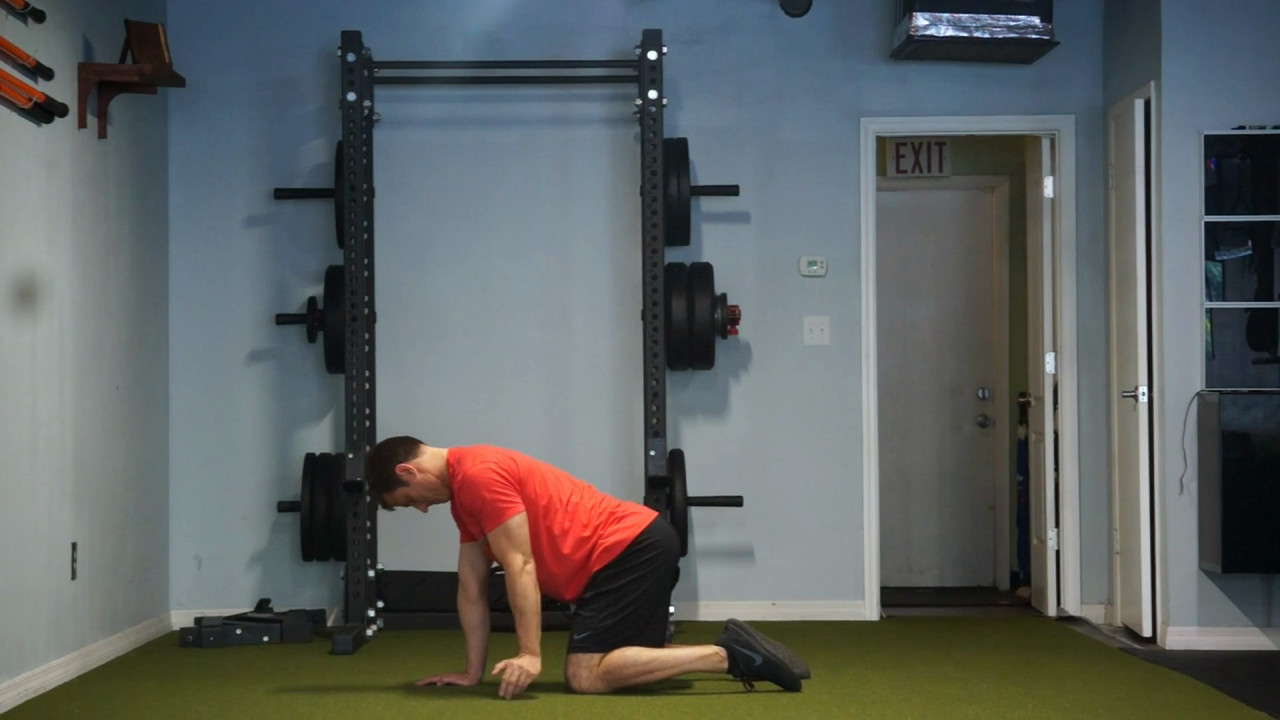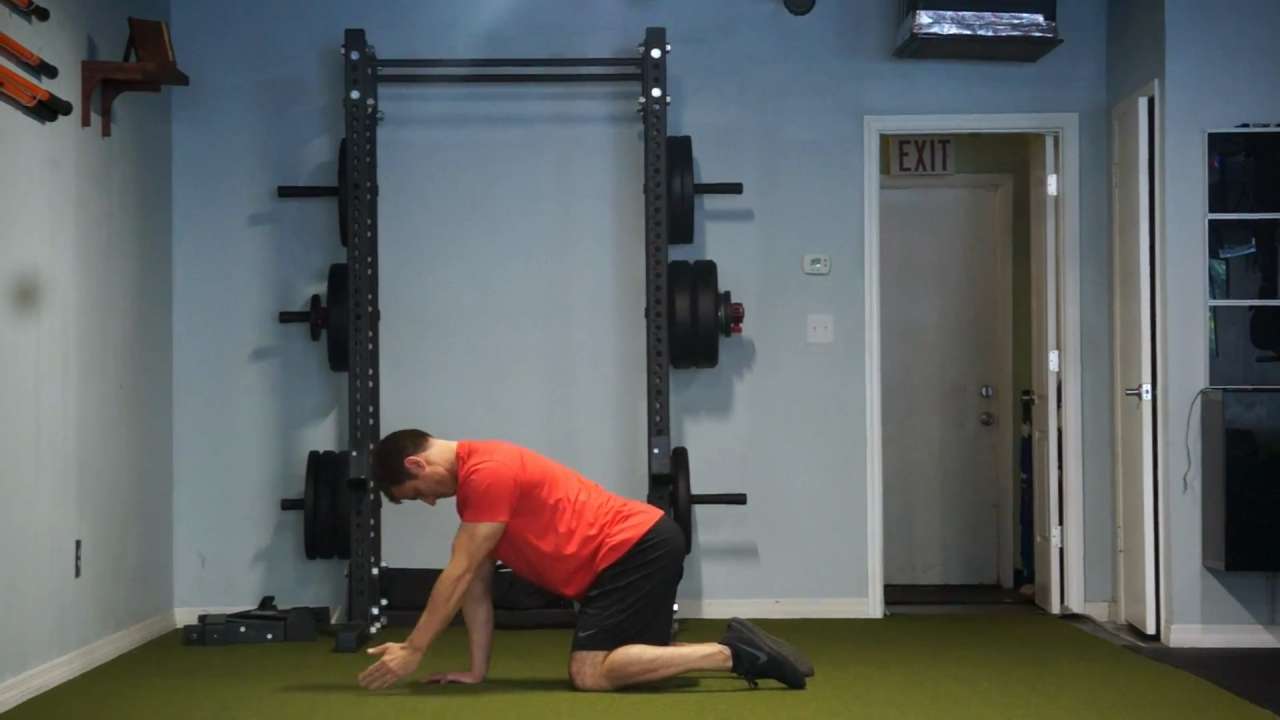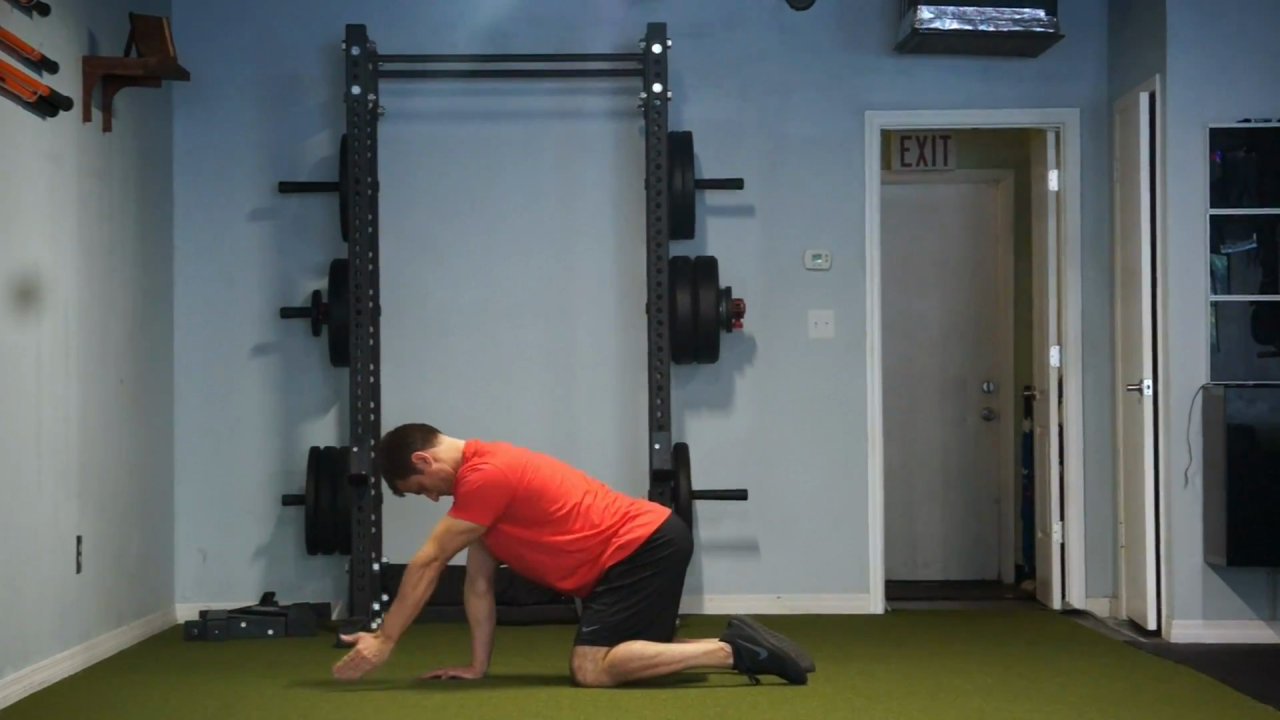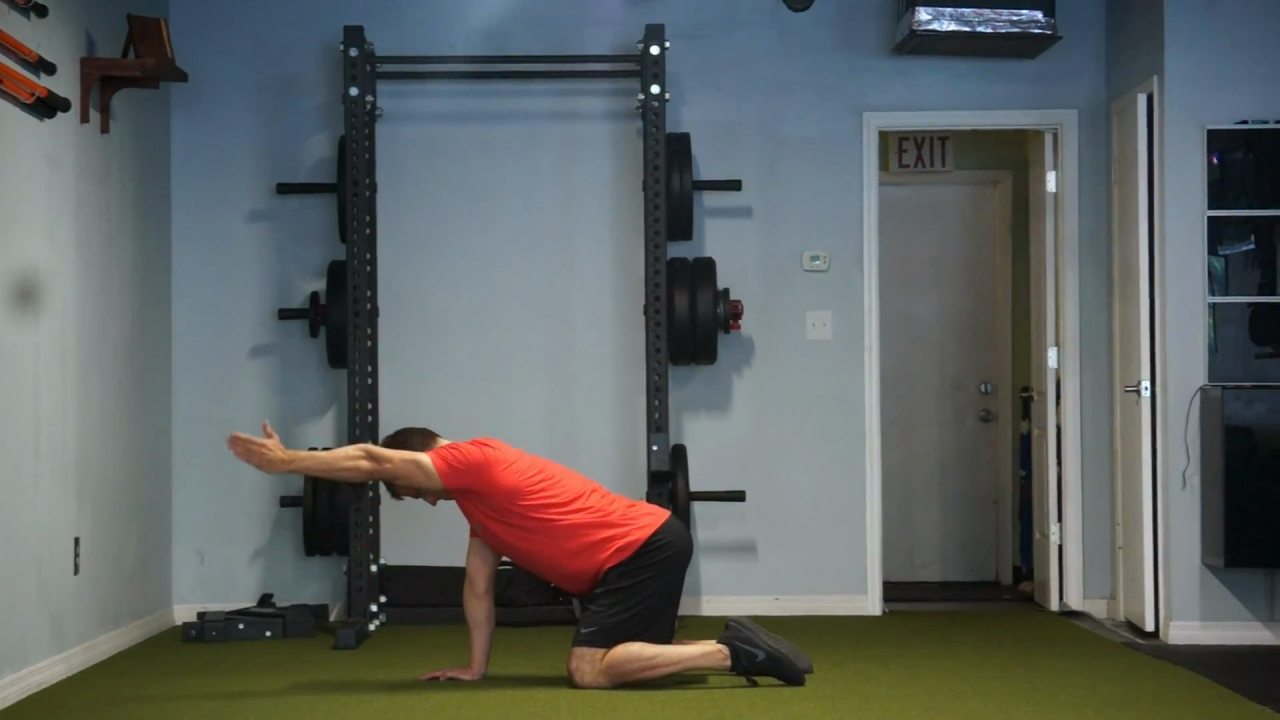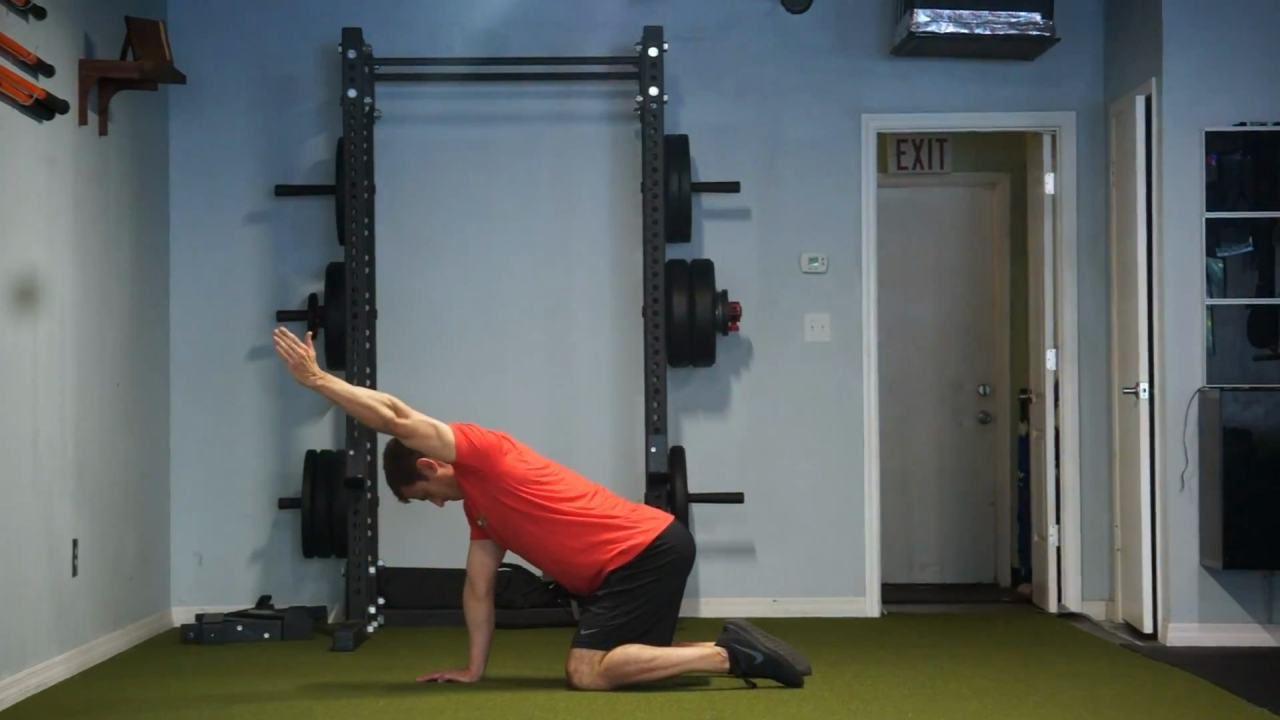
dt=1s
person 1, frame 1
left shoulder: (478, 476)
right shoulder: (464, 491)
left elbow: (521, 566)
right elbow: (471, 588)
left wrist: (530, 654)
right wrist: (471, 671)
left hip: (630, 547)
right hip: (641, 542)
left knee: (586, 674)
right knee: (620, 658)
left ankle: (729, 655)
right ankle: (731, 649)
person 1, frame 2
left shoulder: (485, 473)
right shoulder: (473, 478)
left elbow: (460, 575)
right elbow: (477, 584)
left wrist: (413, 650)
right wrist: (476, 669)
left hip: (636, 546)
right hip: (645, 542)
left knee: (589, 673)
right knee: (617, 659)
left ankle: (733, 653)
right ankle: (735, 648)
person 1, frame 3
left shoulder: (484, 475)
right shoulder: (483, 472)
left elbow: (428, 562)
right elbow: (478, 582)
left wrist: (384, 640)
right wrist: (477, 664)
left hip: (644, 546)
right hip: (650, 542)
left knee: (591, 668)
right knee: (615, 654)
left ankle: (734, 651)
right ankle: (738, 646)
person 1, frame 4
left shoulder: (474, 460)
right shoulder: (476, 490)
left elbow: (373, 463)
right elbow: (478, 587)
left wrist: (285, 460)
right wrist: (475, 667)
left hip: (644, 549)
right hip: (649, 546)
left knee: (588, 670)
right knee: (610, 660)
left ankle: (731, 653)
right ankle: (733, 645)
person 1, frame 5
left shoulder: (483, 451)
right shoulder: (478, 503)
left elbow: (393, 417)
right elbow: (478, 588)
left wrist: (316, 378)
right wrist: (473, 668)
left hip: (648, 549)
right hip: (648, 551)
left knee: (587, 672)
right knee: (615, 658)
left ankle: (730, 655)
right ankle: (731, 648)
